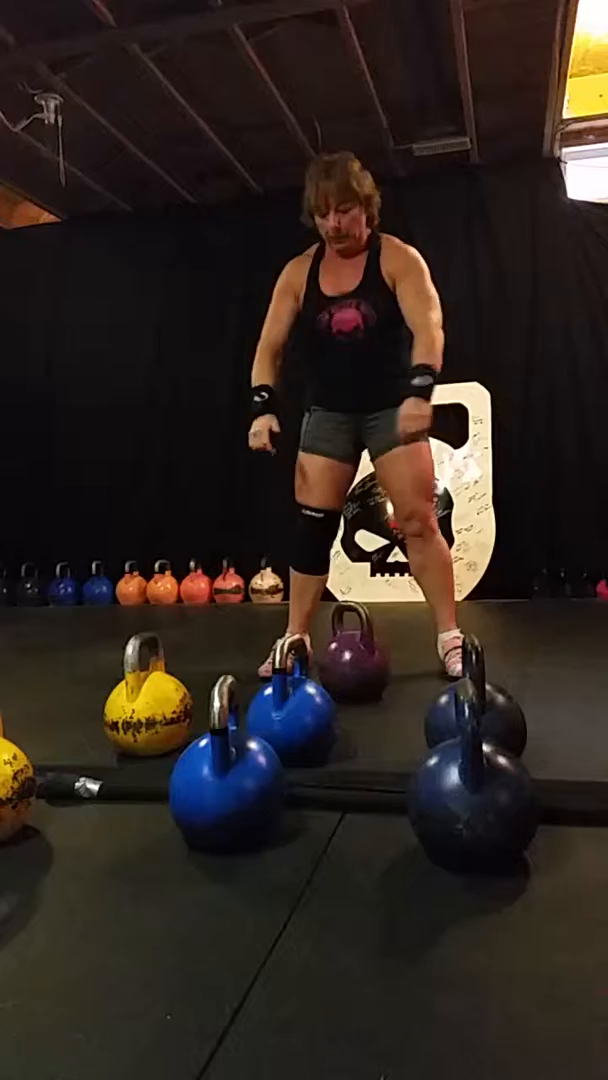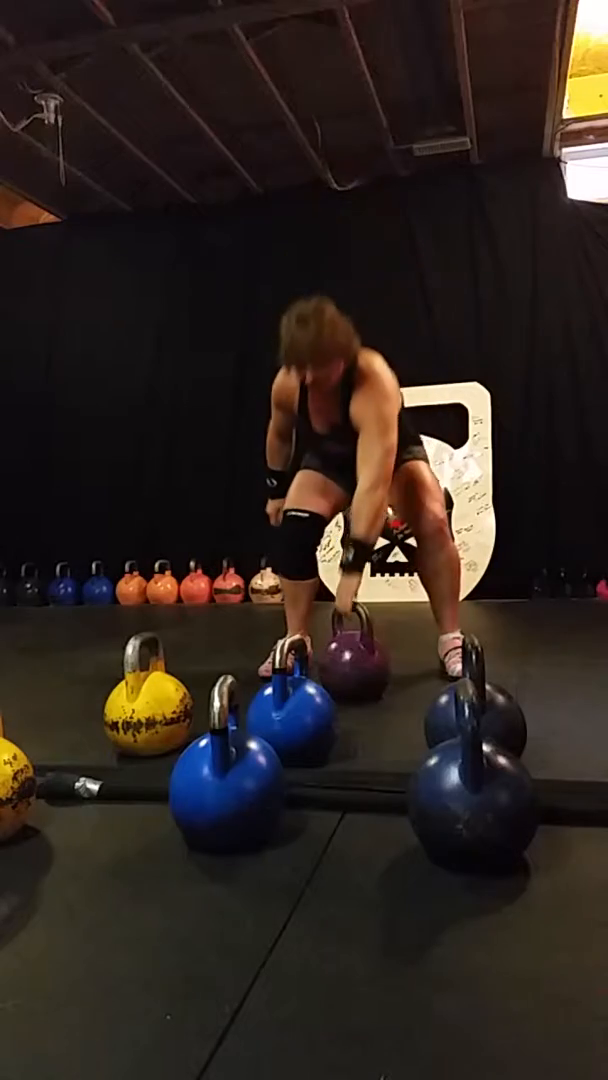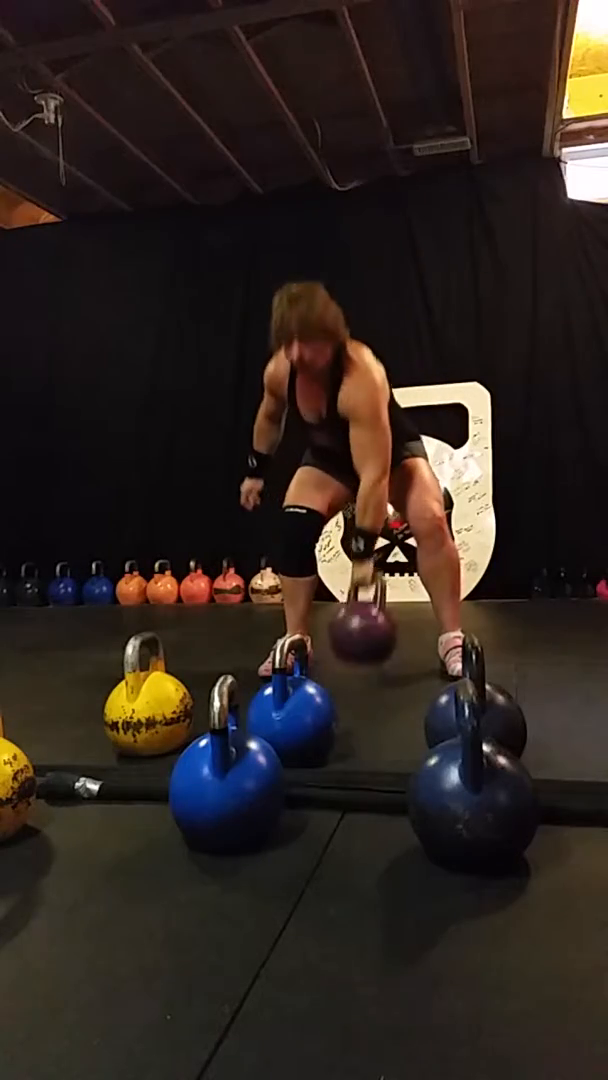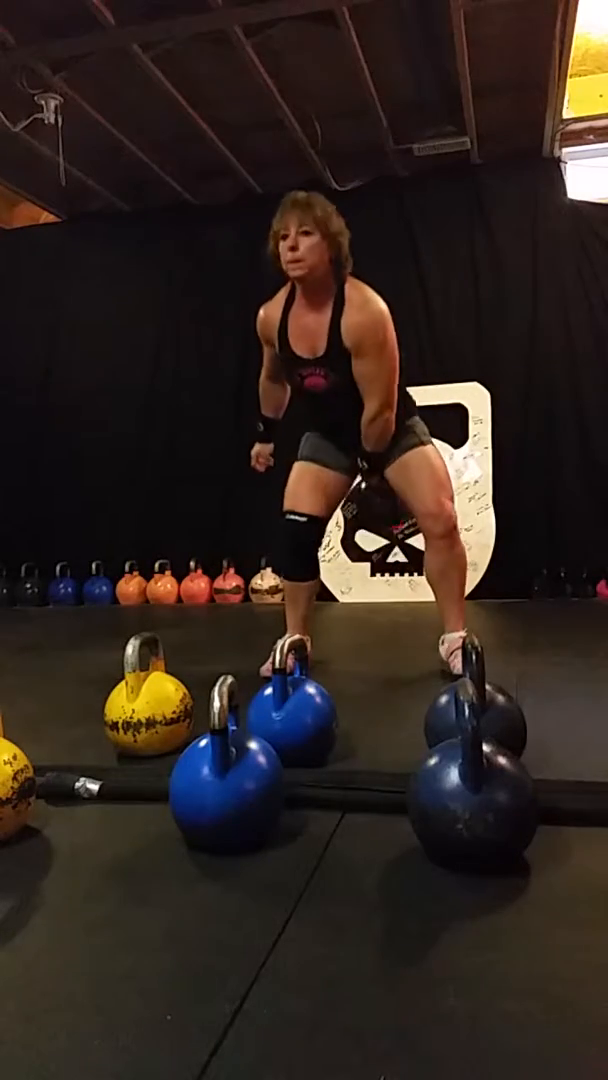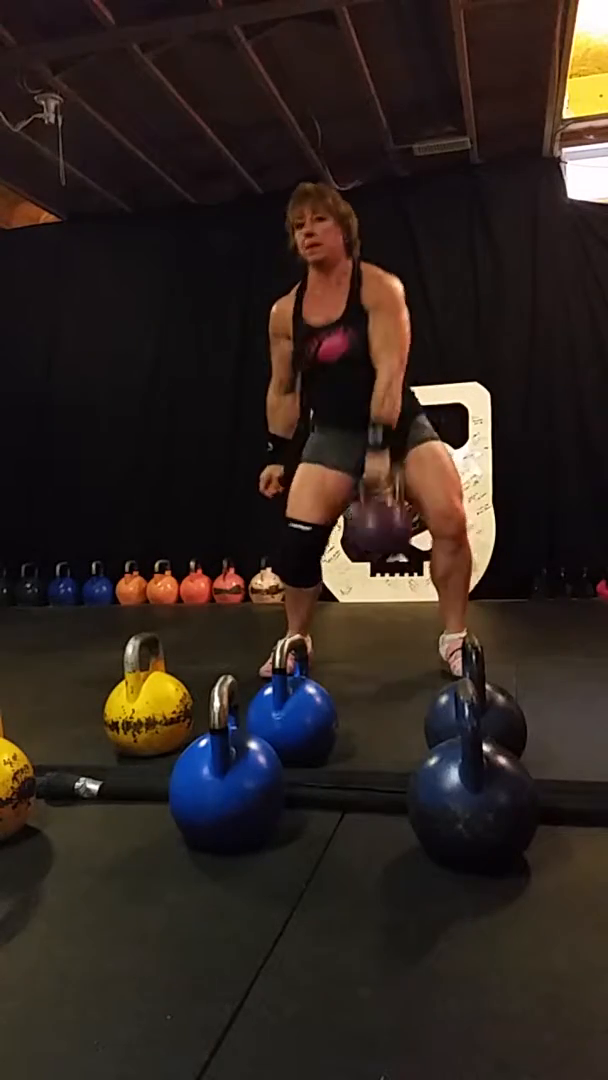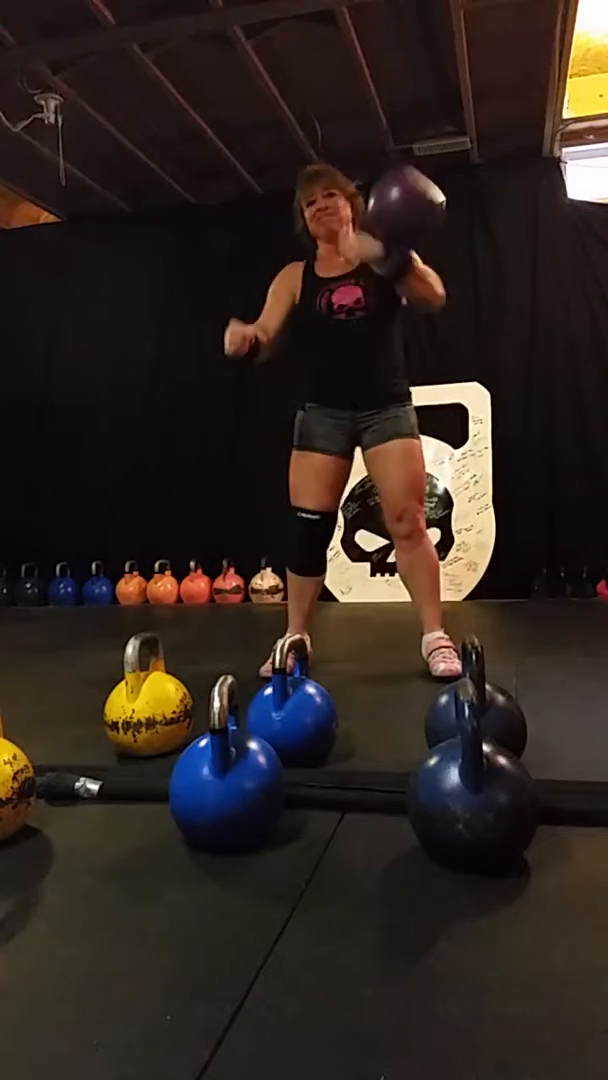
dt=0.4s
person 1, frame 1
left shoulder: (398, 258)
right shoulder: (298, 272)
left elbow: (428, 328)
right elbow: (269, 347)
left wrist: (420, 392)
right wrist: (263, 406)
left hip: (392, 406)
right hip: (328, 412)
left knee: (417, 520)
right knee: (312, 525)
left ankle: (450, 639)
right ankle: (295, 643)
person 1, frame 2
left shoulder: (374, 385)
right shoulder: (286, 385)
left elbow: (374, 484)
right elbow: (279, 434)
left wrist: (353, 567)
right wrist: (276, 488)
left hip: (393, 457)
right hip: (329, 462)
left knee: (431, 519)
right knee: (295, 527)
left ankle: (451, 641)
person 1, frame 3
left shoulder: (361, 378)
right shoulder: (278, 373)
left elbow: (374, 477)
right elbow: (269, 418)
left wrist: (363, 553)
right wrist: (255, 471)
left hip: (393, 448)
right hip: (326, 456)
left knee: (430, 520)
right knee: (294, 525)
left ankle: (452, 640)
person 1, frame 4
left shoulder: (364, 313)
right shoulder: (271, 317)
left elbow: (381, 407)
left wrist: (370, 466)
right wrist: (265, 434)
left hip: (393, 429)
right hip: (326, 436)
left knee: (439, 519)
right knee: (296, 531)
left ankle: (455, 639)
right ankle: (296, 643)
person 1, frame 5
left shoulder: (380, 288)
right shoulder: (284, 311)
left elbow: (391, 373)
right elbow: (283, 390)
left wrist: (380, 450)
right wrist: (275, 455)
left hip: (400, 426)
right hip: (332, 434)
left knee: (450, 520)
right knee: (297, 538)
left ankle: (454, 639)
right ankle: (296, 642)
person 1, frame 6
left shoulder: (380, 257)
right shoulder: (293, 277)
left elbow: (434, 297)
right elbow: (265, 333)
right wrist: (246, 336)
left hip: (388, 407)
right hip: (322, 413)
left knee: (407, 523)
right knee: (308, 527)
left ankle: (436, 638)
right ankle: (295, 640)
